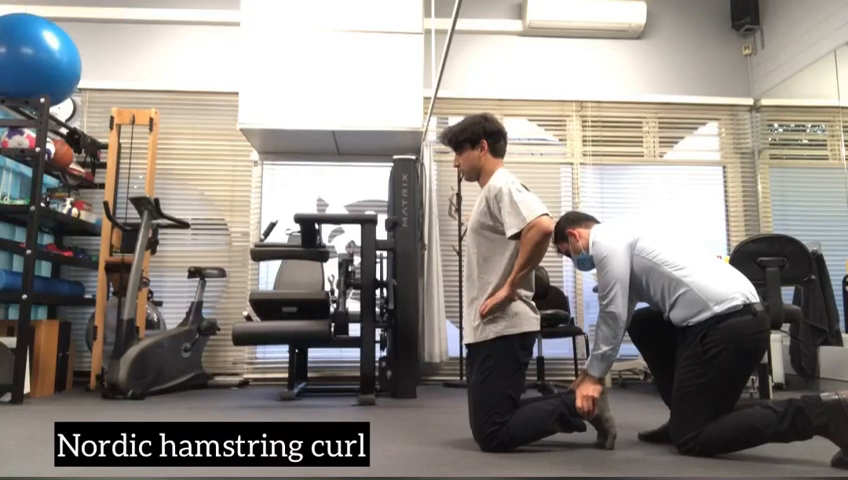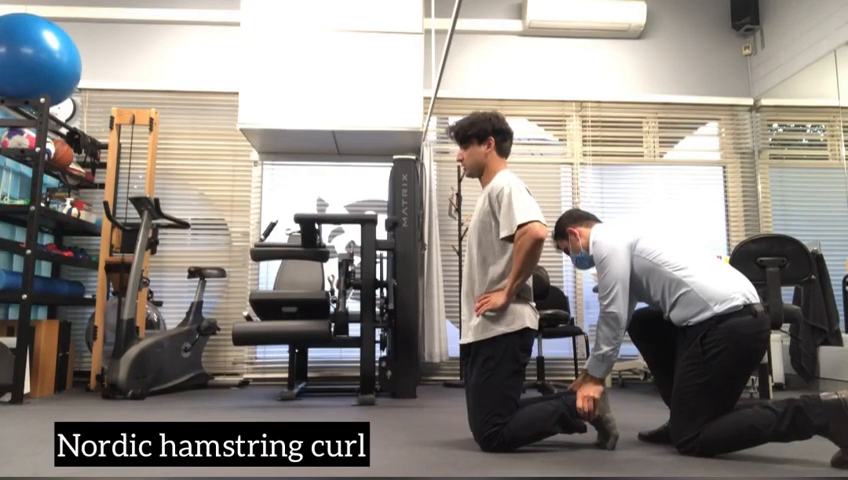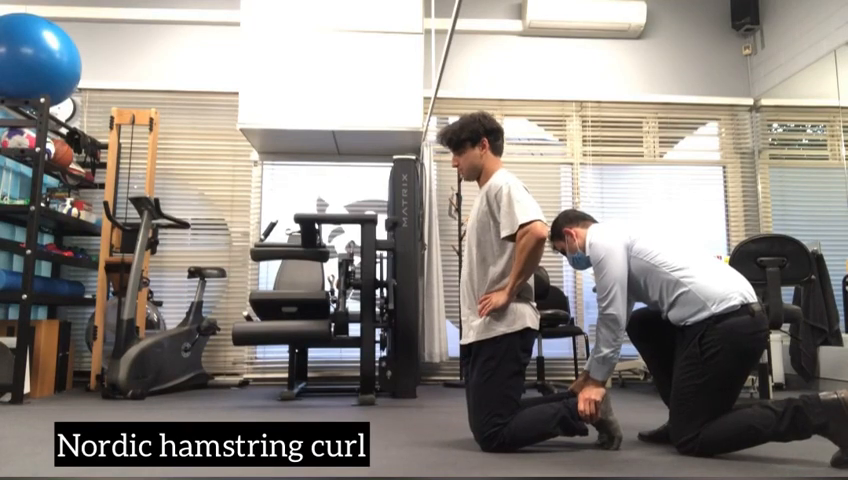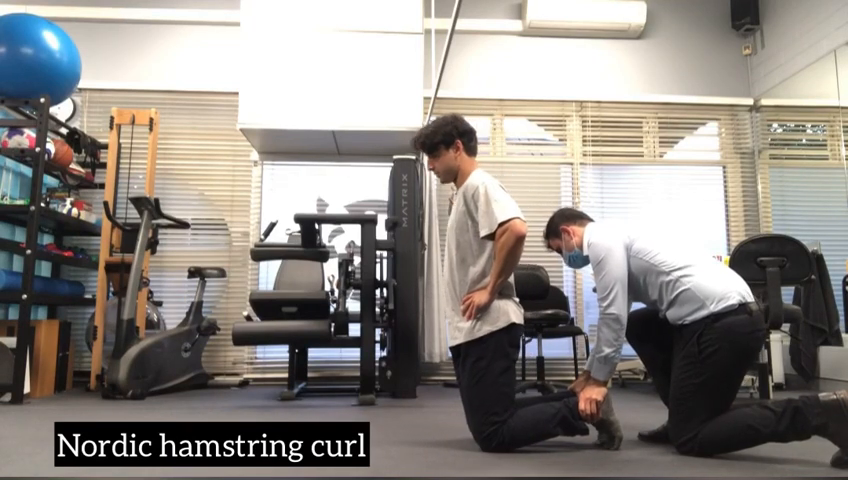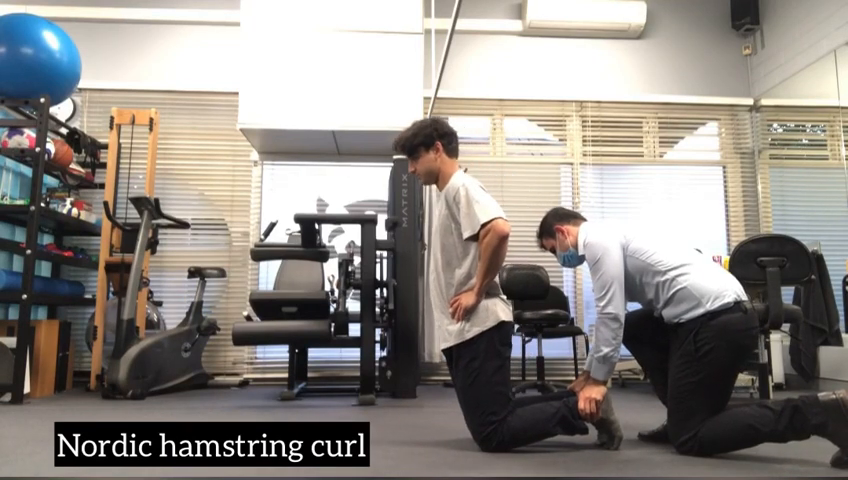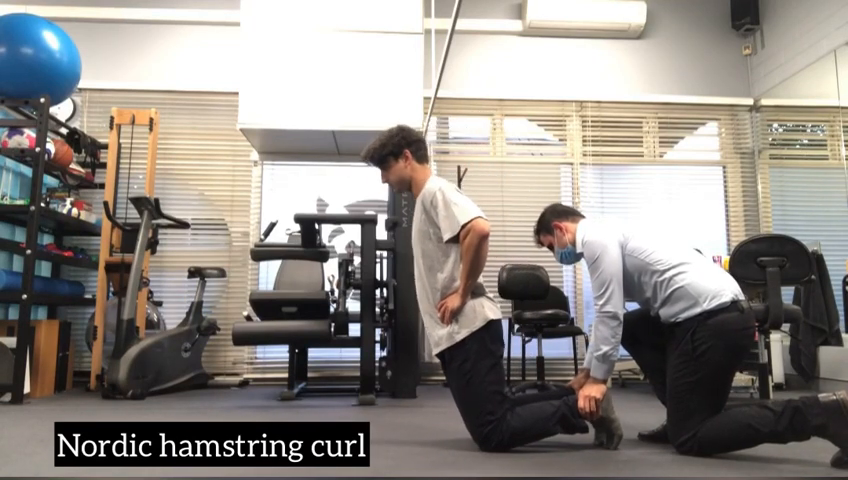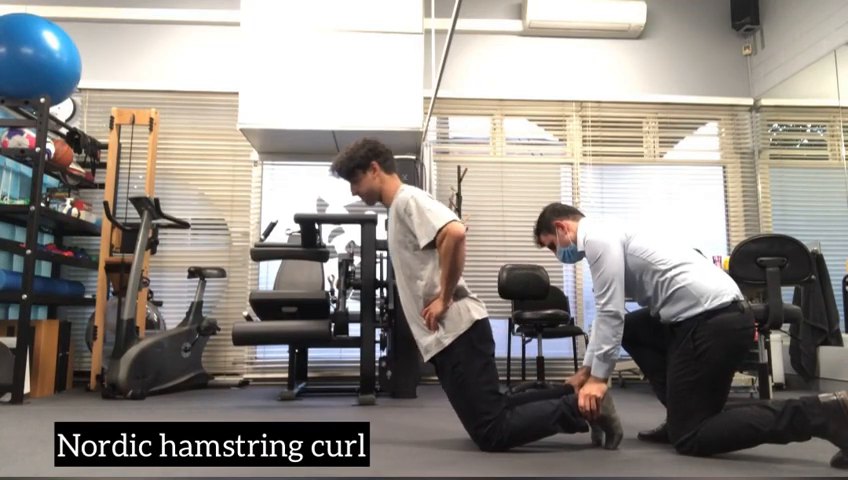
dt=0.7s
person 1, frame 1
left shoulder: (502, 186)
right shoulder: (490, 191)
left elbow: (543, 227)
left wrist: (510, 286)
left hip: (502, 328)
right hip: (487, 328)
left knee: (492, 434)
right knee: (490, 422)
left ankle: (580, 404)
right ankle: (575, 402)
person 1, frame 2
left shoulder: (504, 186)
right shoulder: (491, 191)
left elbow: (535, 233)
left wrist: (508, 292)
left hip: (501, 327)
right hip: (484, 328)
left knee: (493, 435)
right knee: (489, 422)
left ankle: (581, 404)
right ankle: (576, 401)
person 1, frame 3
left shoulder: (502, 185)
right shoulder: (487, 192)
left elbow: (537, 232)
left wrist: (509, 291)
left hip: (502, 327)
right hip: (483, 329)
left knee: (493, 434)
right knee: (489, 423)
right ankle: (579, 402)
person 1, frame 4
left shoulder: (479, 186)
right shoulder: (465, 192)
left elbow: (515, 230)
left wrist: (491, 290)
left hip: (487, 325)
right hip: (472, 328)
left knee: (493, 434)
right knee: (490, 420)
right ankle: (576, 401)
person 1, frame 5
left shoulder: (460, 187)
right shoulder: (448, 194)
left elbow: (499, 230)
left wrist: (477, 291)
left hip: (478, 325)
right hip: (463, 329)
left knee: (493, 434)
right knee: (492, 421)
left ankle: (583, 408)
right ankle: (577, 402)
person 1, frame 6
left shoulder: (435, 191)
right shoulder: (426, 198)
left elbow: (479, 230)
left wrist: (462, 293)
left hip: (467, 327)
right hip: (455, 330)
left knee: (493, 433)
right knee: (492, 417)
right ankle: (578, 400)
person 1, frame 7
left shoulder: (407, 200)
right shoulder: (398, 209)
left elbow: (455, 233)
left wrist: (444, 298)
left hip: (455, 329)
right hip: (446, 334)
left knee: (492, 433)
right knee: (492, 418)
right ankle: (577, 396)
person 2, frame 1
left shoulder: (606, 240)
right shoulder: (622, 240)
left elbow: (612, 316)
right elbow: (620, 318)
left wrist: (594, 377)
right wrist: (587, 372)
left hip: (728, 325)
right hip: (731, 316)
left knee: (691, 438)
right knee: (641, 323)
left ankle: (822, 413)
right ankle: (684, 416)
person 2, frame 2
left shoulder: (607, 239)
right shoulder: (621, 240)
left elbow: (613, 315)
right elbow: (621, 317)
left wrist: (595, 377)
right wrist: (588, 372)
left hip: (728, 325)
right hip: (731, 316)
left knee: (691, 439)
right knee: (641, 324)
left ankle: (822, 413)
right ankle: (685, 416)
person 2, frame 3
left shoulder: (602, 240)
right shoulder: (617, 239)
left elbow: (612, 317)
right elbow: (618, 317)
left wrist: (596, 380)
right wrist: (589, 372)
left hip: (726, 324)
right hip: (731, 315)
left knee: (690, 438)
right knee: (639, 324)
left ankle: (823, 411)
right ankle: (683, 417)
person 2, frame 4
left shoulder: (602, 239)
right shoulder: (617, 241)
left elbow: (613, 316)
right elbow: (618, 318)
left wrist: (598, 380)
right wrist: (588, 372)
left hip: (723, 322)
right hip: (727, 315)
left knee: (690, 438)
right knee: (638, 327)
left ankle: (822, 413)
right ankle: (684, 415)
person 2, frame 5
left shoulder: (598, 239)
right shoulder: (610, 239)
left elbow: (610, 314)
right elbow: (613, 315)
left wrist: (597, 379)
right wrist: (587, 372)
left hip: (717, 322)
right hip: (722, 313)
left knee: (689, 438)
right knee: (633, 328)
left ankle: (822, 412)
right ankle: (682, 416)
person 2, frame 6
left shoulder: (596, 237)
right shoulder: (608, 237)
left elbow: (609, 313)
right elbow: (611, 314)
left wrist: (597, 378)
right wrist: (587, 370)
left hip: (713, 321)
right hip: (716, 314)
left knee: (690, 439)
right knee: (630, 329)
left ankle: (822, 414)
right ankle: (681, 414)
person 2, frame 7
left shoulder: (598, 236)
right shoulder: (608, 236)
left elbow: (611, 312)
right elbow: (607, 312)
left wrist: (598, 377)
right wrist: (586, 368)
left hip: (714, 322)
right hip: (715, 314)
left knee: (690, 438)
right knee: (630, 330)
right ankle: (681, 415)
